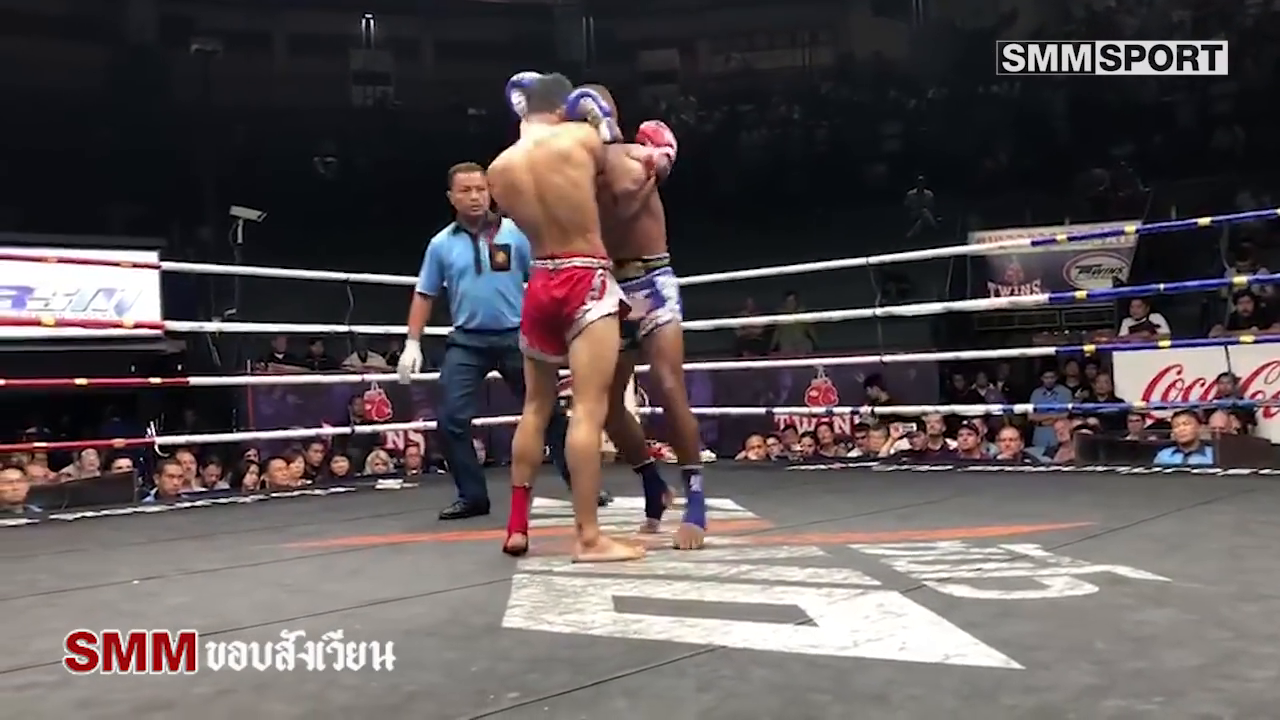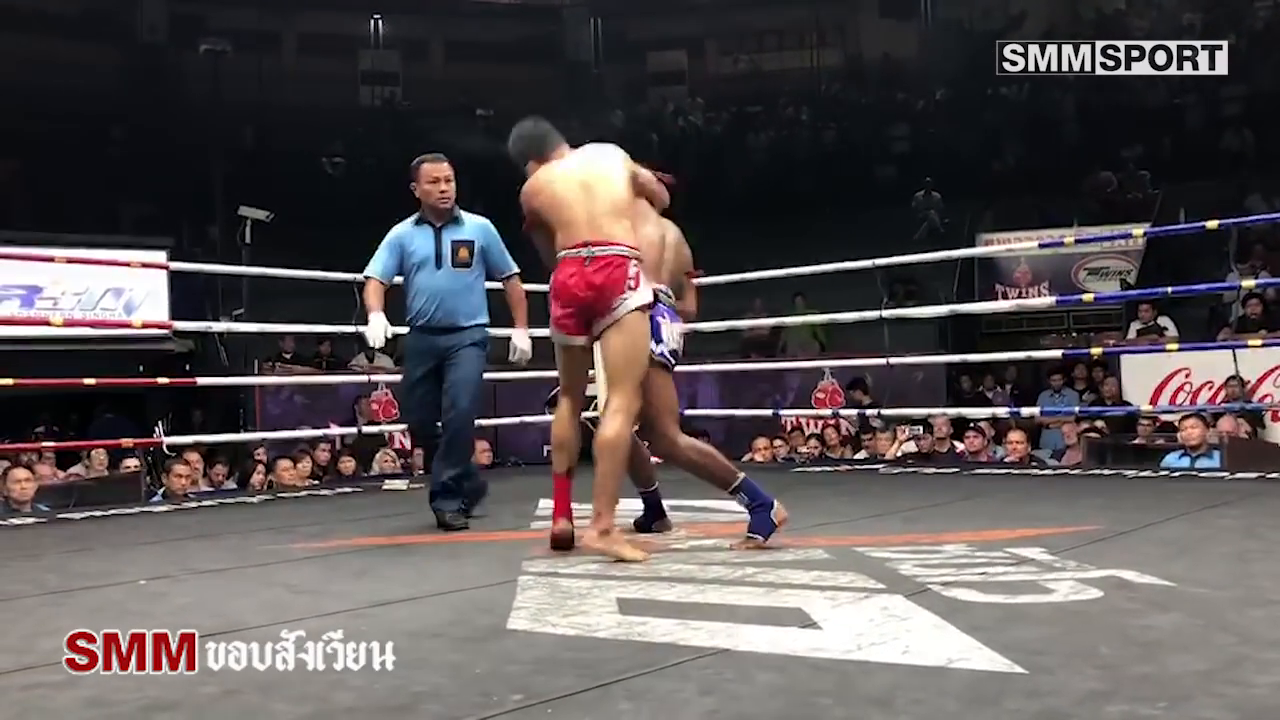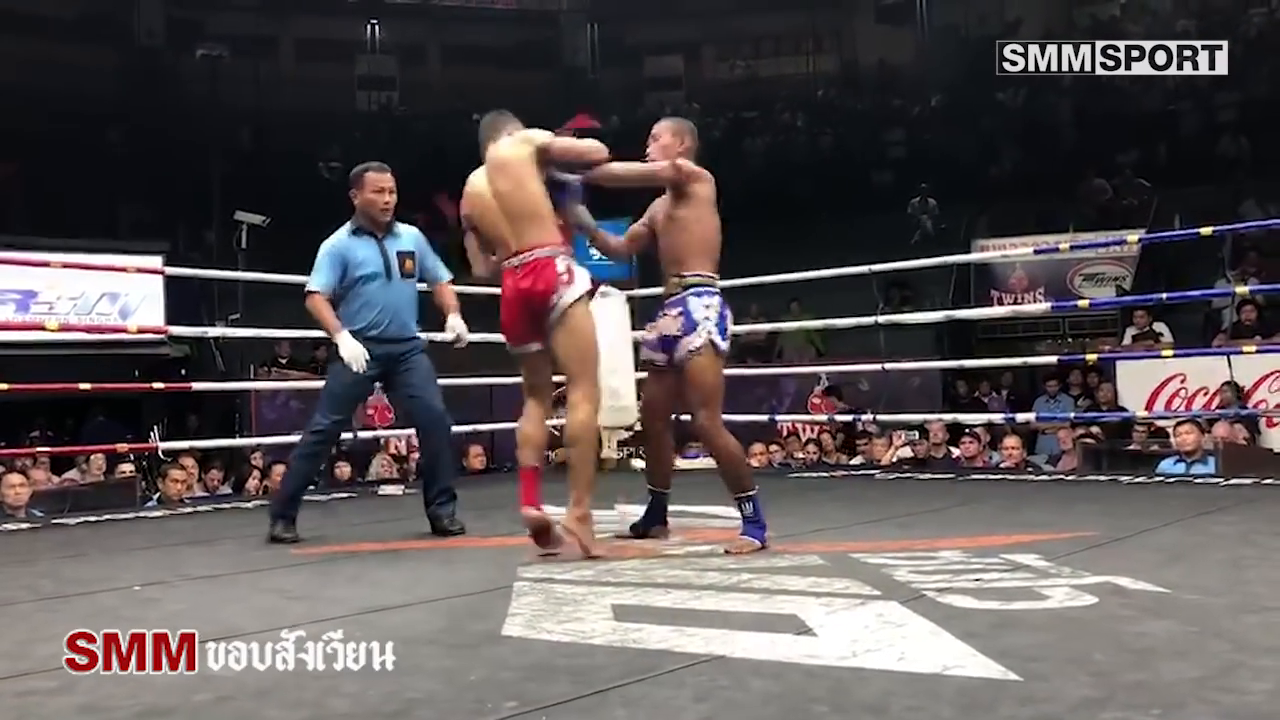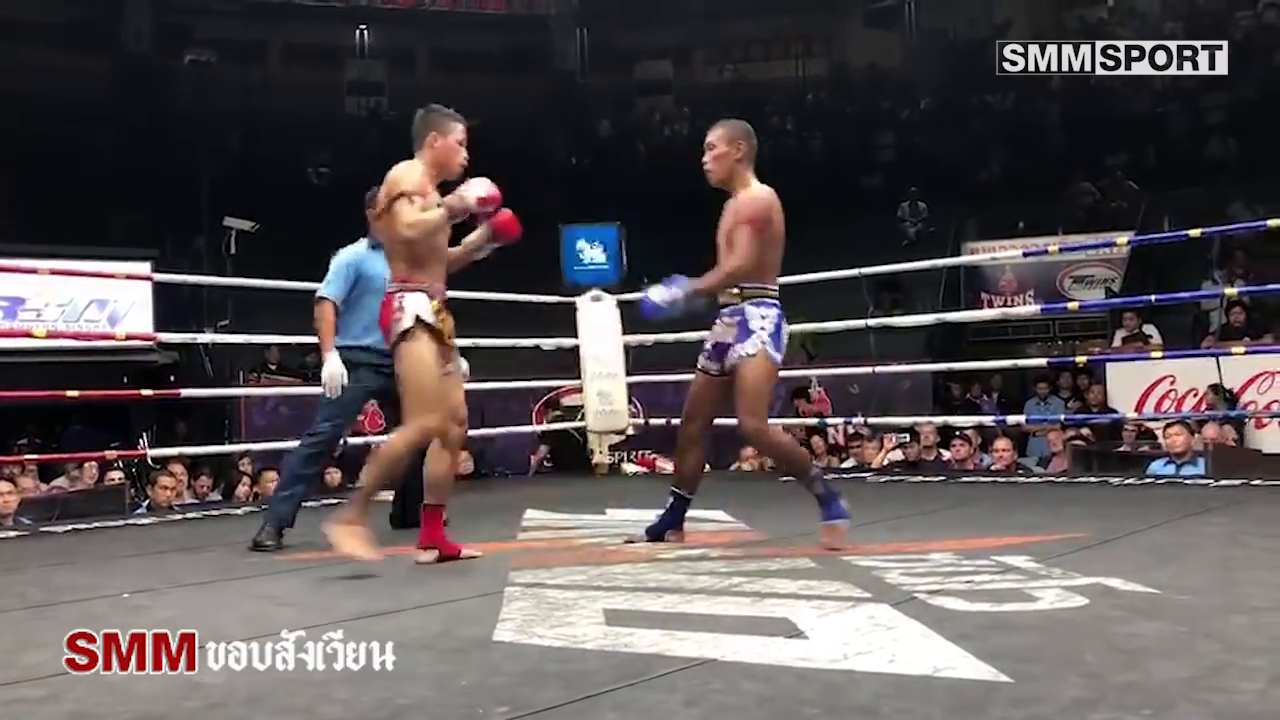
dt=0.4s
person 1, frame 1
left shoulder: (499, 169)
right shoulder: (580, 136)
right wrist: (604, 134)
left hip: (540, 284)
right hip: (587, 282)
left knee: (537, 407)
right knee: (591, 409)
left ankle: (517, 526)
right ankle: (588, 536)
person 1, frame 2
left shoulder: (532, 188)
right shoulder: (606, 155)
right elbow: (661, 199)
left hip: (570, 277)
right hip: (620, 277)
left knee: (570, 396)
right knee: (623, 404)
left ankle: (562, 514)
right ankle: (603, 527)
person 1, frame 3
left shoulder: (468, 194)
right shoulder: (524, 143)
left elbow: (482, 269)
right elbow: (596, 153)
right wrist: (567, 155)
left hip: (514, 286)
right hip: (552, 274)
left knee: (538, 400)
right knee: (584, 393)
left ankle: (531, 501)
right ankle: (578, 512)
person 1, frame 4
left shoulder: (436, 185)
right shoulder: (407, 175)
right elbow: (408, 231)
left wrist: (482, 237)
right wrist: (455, 207)
left hip: (434, 314)
right hip: (409, 309)
left knee: (455, 424)
right knee: (424, 424)
left ankle: (432, 538)
right ankle: (350, 519)
person 2, frame 1
left shoulder: (639, 157)
left elbow: (622, 197)
left hip: (653, 285)
right hip: (614, 288)
left knee: (670, 390)
right knee: (607, 402)
left ankle: (694, 507)
right ankle: (655, 487)
person 2, frame 2
left shoulder: (628, 207)
right shoulder: (673, 234)
right elbow: (689, 309)
right hip: (659, 319)
left knee: (665, 438)
left ankle: (762, 506)
right ankle: (654, 512)
person 2, frame 3
left shoulder: (694, 177)
right shoulder: (660, 207)
left elbow: (632, 174)
right elbow: (620, 249)
left wrist: (580, 173)
right wrist: (582, 222)
left hip: (700, 307)
right hip: (673, 309)
left knee: (707, 422)
right knee: (653, 418)
left ankle: (755, 521)
right ankle: (656, 515)
person 2, frame 4
left shoulder: (757, 198)
right shoulder: (734, 205)
left elbow: (738, 269)
left wrist: (683, 293)
right wrist: (687, 293)
left hip: (756, 318)
right hip: (728, 321)
left knee: (753, 425)
right knee: (691, 424)
left ankle: (831, 504)
right ankle: (671, 522)
person 3, frame 1
left shoulder: (515, 233)
right shoulder: (441, 244)
right elbow: (423, 294)
right wrist: (411, 344)
left hip: (515, 338)
right hip: (467, 342)
left knee: (547, 412)
right knee: (450, 419)
right ankle: (472, 495)
person 3, frame 2
left shoulder: (480, 228)
right shoulder: (401, 235)
left elbow: (510, 279)
right elbow: (374, 280)
left wrist: (520, 329)
right wrist: (376, 315)
left hip: (468, 337)
right hip: (421, 339)
left knee: (460, 412)
right knee: (422, 422)
left ankle: (451, 500)
right ankle: (468, 485)
person 3, frame 3
left shoulder: (412, 238)
right shoulder: (339, 244)
left elbow: (439, 281)
right elbow: (315, 297)
left wrist: (453, 316)
right wrist: (341, 337)
left hip: (406, 349)
right hip: (356, 348)
left knee: (435, 419)
right knee: (324, 429)
left ankle: (442, 509)
right ankle: (283, 514)
person 3, frame 4
right shoulder: (352, 257)
right elbow: (325, 304)
right wrist: (331, 355)
left hip: (396, 364)
right hip: (358, 362)
right knee: (321, 435)
right ankle: (276, 521)
